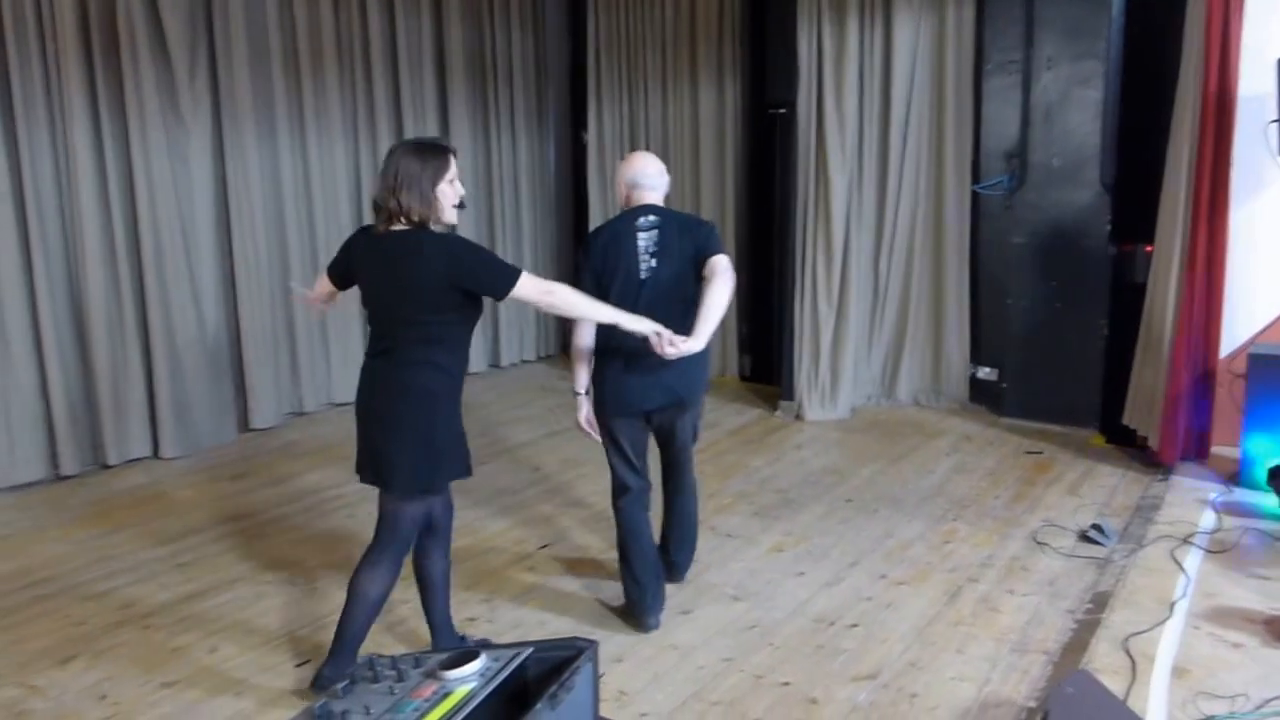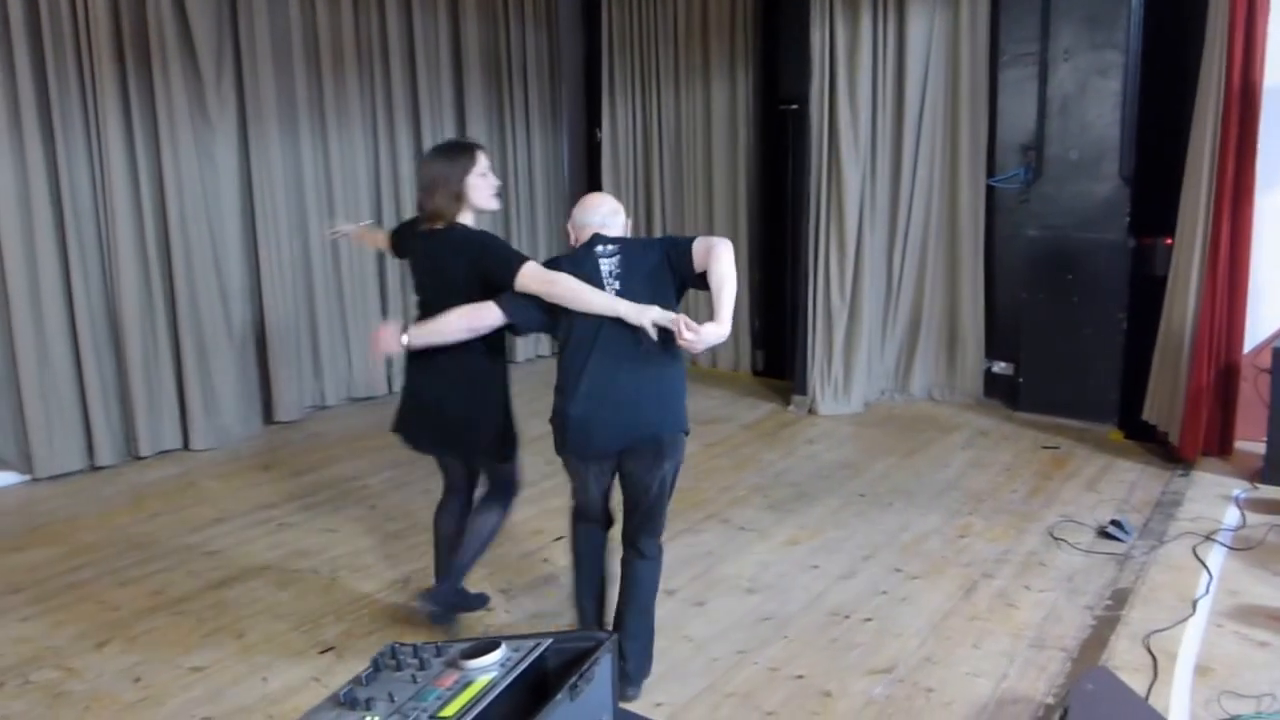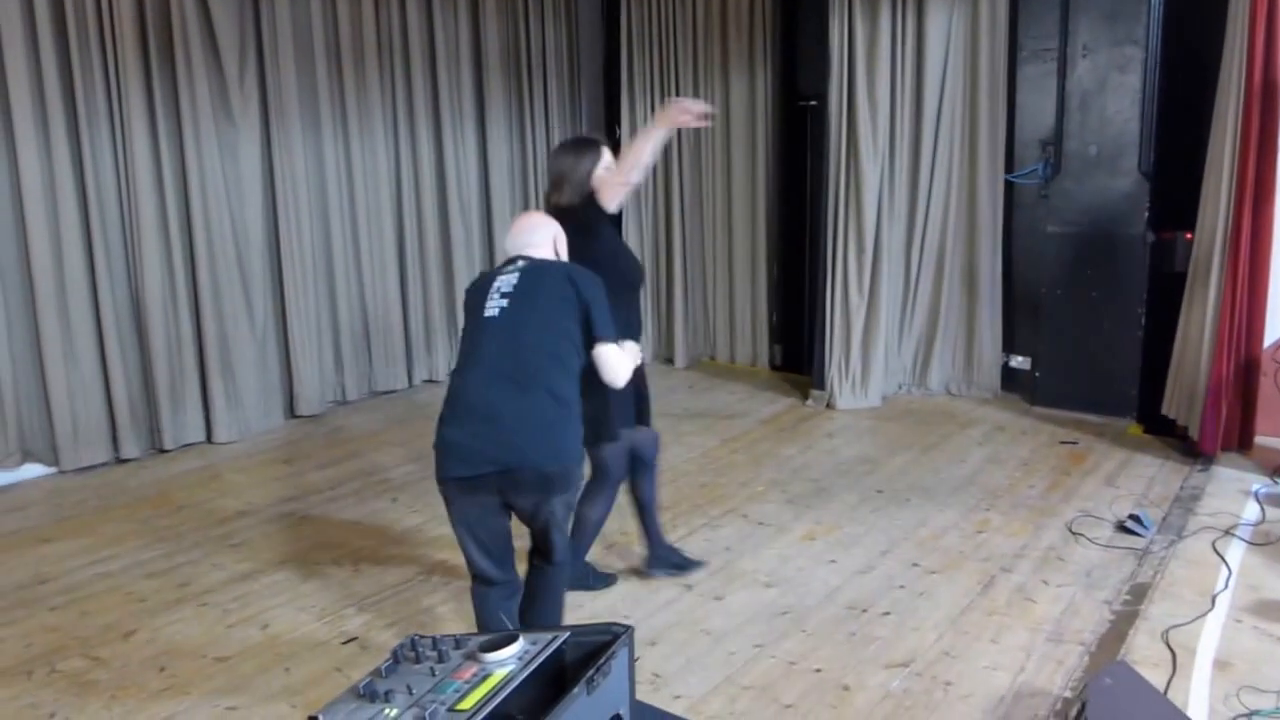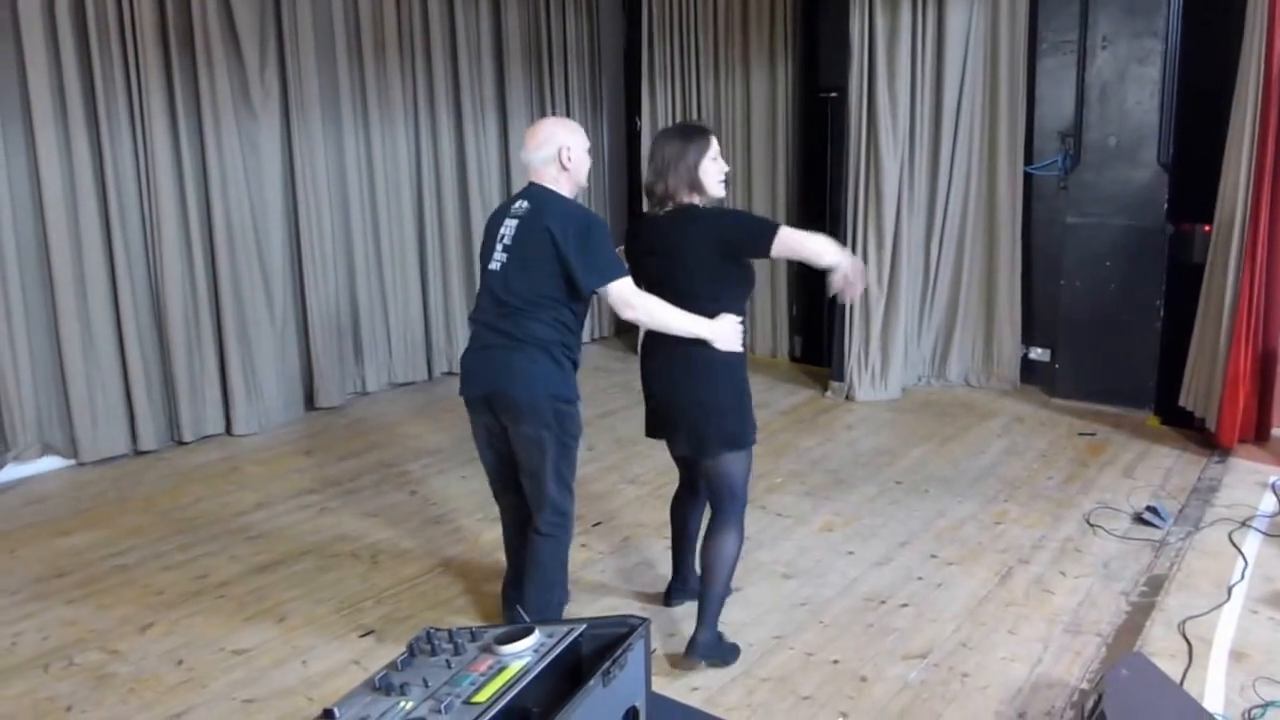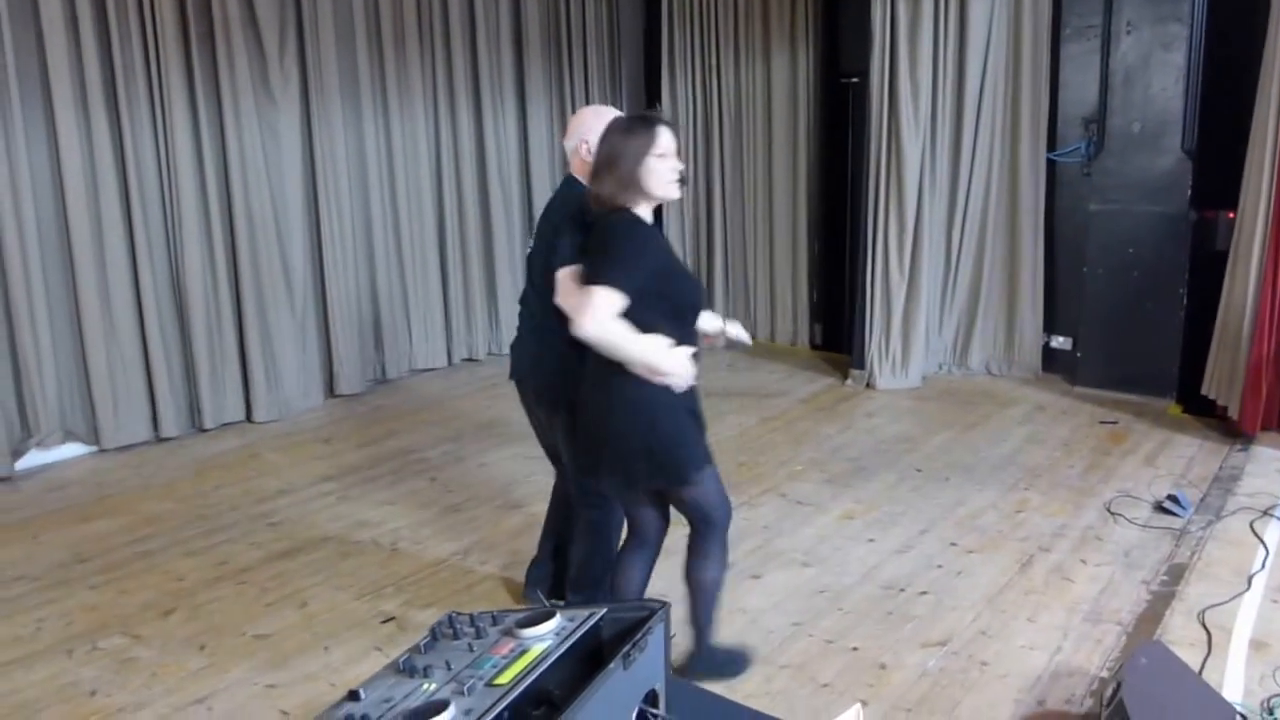
dt=0.7s
person 1, frame 1
left shoulder: (366, 243)
right shoulder: (450, 254)
left elbow: (321, 291)
right elbow: (544, 293)
right wrist: (629, 319)
left hip: (382, 398)
right hip: (420, 407)
left knee: (436, 517)
right knee: (395, 537)
left ankle: (444, 639)
right ankle: (338, 664)
person 1, frame 2
left shoulder: (419, 235)
right shoulder: (477, 247)
left elbow: (381, 238)
right elbow: (541, 282)
left wrist: (354, 231)
right wrist: (624, 307)
left hip: (430, 381)
right hip: (471, 385)
left knee: (459, 485)
right knee: (502, 488)
left ankle: (447, 588)
right ankle: (446, 590)
person 1, frame 3
left shoulder: (587, 227)
right shoulder: (580, 225)
right elbow: (622, 181)
right wrist: (664, 123)
right hip: (593, 370)
left knee: (643, 450)
right knee: (610, 468)
left ankle: (658, 551)
right ankle: (569, 565)
person 1, frame 4
left shoulder: (643, 231)
right shoulder: (722, 225)
right elbow: (814, 249)
right wrist: (847, 266)
left hip: (663, 370)
right hip: (711, 376)
left knee: (695, 480)
right knee: (729, 503)
left ankle: (684, 580)
right ankle: (705, 636)
person 1, frame 5
left shoulder: (619, 228)
right shoulder: (633, 236)
right elbow: (590, 320)
left wrist: (716, 324)
right wrist: (661, 363)
left hip: (615, 403)
right hip: (644, 406)
left knee: (646, 527)
right knee: (712, 515)
right ankle: (702, 651)
person 2, frame 1
left shoulder: (601, 240)
right shoulder: (697, 230)
left elbow: (585, 324)
right elbow: (722, 277)
left wrist: (582, 393)
right wrist: (696, 339)
left hip: (619, 387)
right hip: (681, 381)
left knee: (630, 491)
right knee: (679, 476)
left ankle: (645, 601)
right ankle: (676, 562)
person 2, frame 2
left shoulder: (553, 274)
right shoulder: (656, 254)
left elbow: (480, 317)
right elbow: (718, 247)
left wrist: (408, 336)
right wrist: (720, 321)
left hip: (584, 424)
right hip: (655, 421)
left knee: (590, 521)
right knee: (642, 541)
left ankle: (589, 630)
right ankle: (629, 670)
person 2, frame 3
left shoulder: (481, 288)
right shoulder: (580, 281)
right elbow: (615, 375)
right wrist: (629, 357)
left hip: (462, 451)
right hip: (546, 451)
left knee: (490, 577)
right knee: (552, 551)
person 2, frame 4
left shoulder: (505, 214)
right shoulder: (575, 222)
right elbow: (630, 305)
left wrist: (603, 259)
right wrist: (710, 329)
left hip: (481, 377)
right hip: (538, 385)
left knee: (512, 496)
right knee: (551, 511)
left ankle: (519, 602)
right ankle: (538, 630)
person 2, frame 5
left shoulder: (575, 203)
right shoulder: (575, 211)
left hip: (540, 365)
right hip: (560, 371)
left knee: (575, 476)
right knee: (597, 487)
left ankle: (546, 582)
right ankle: (586, 603)
